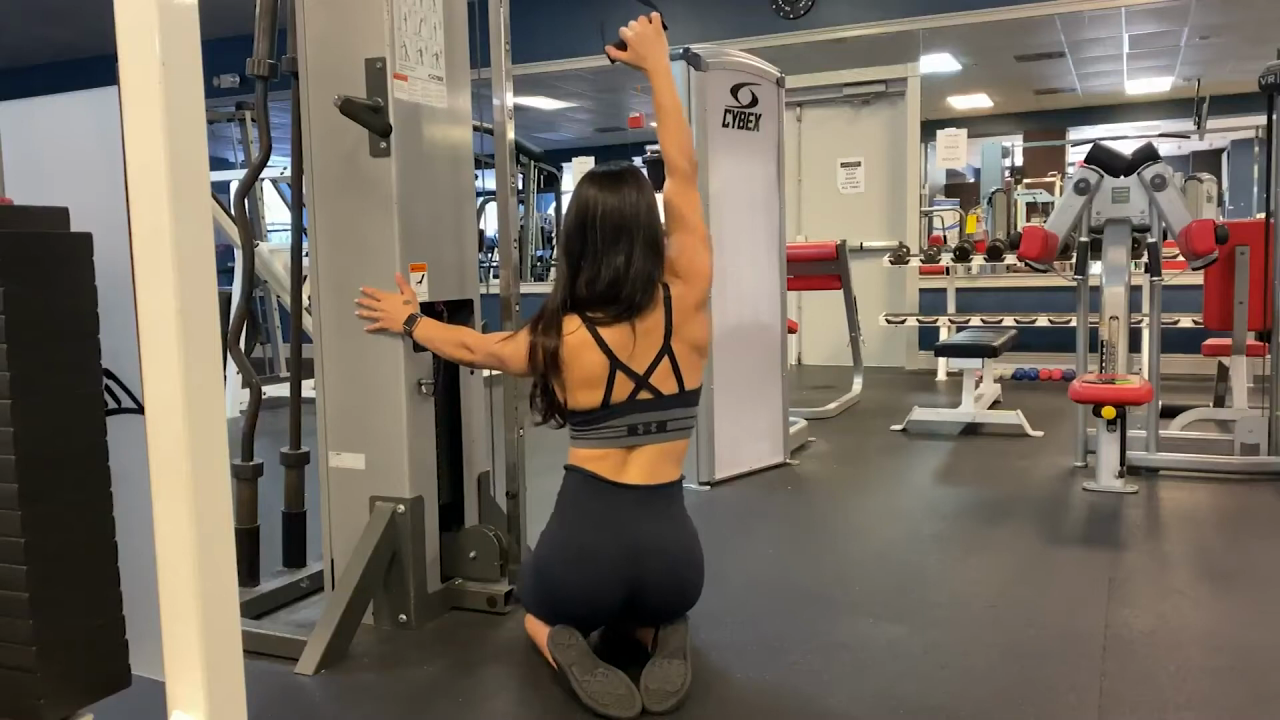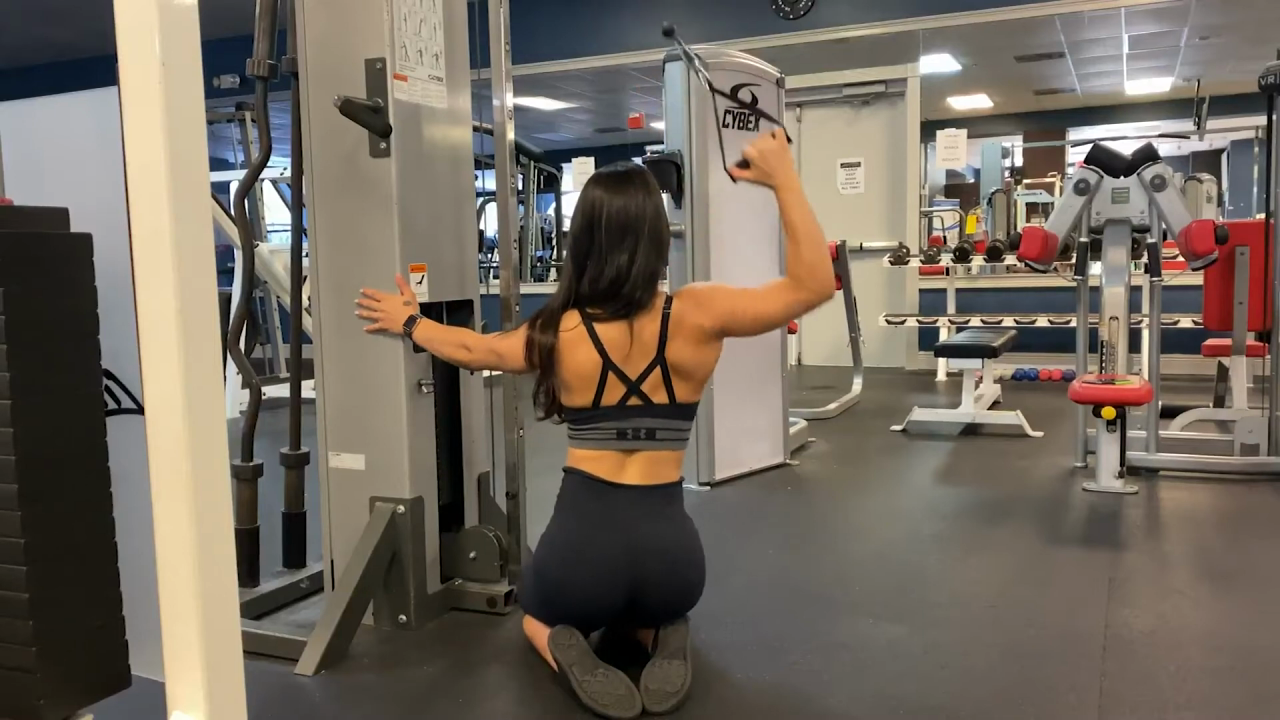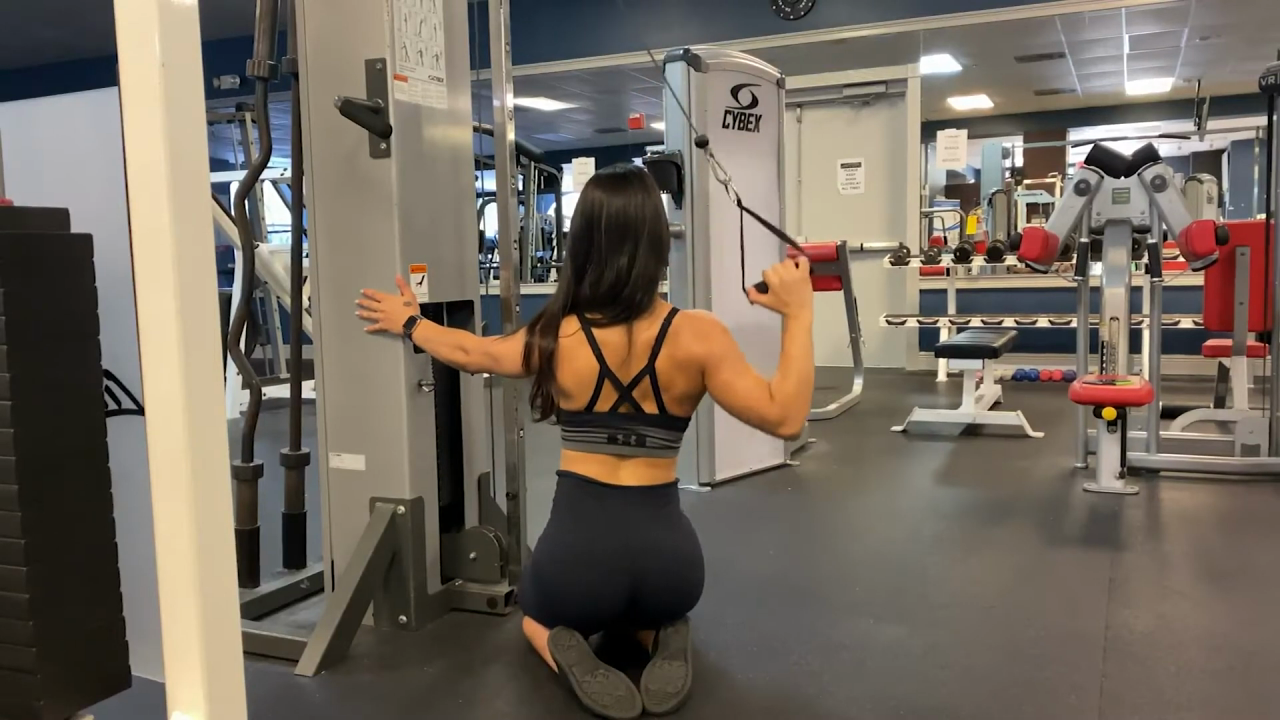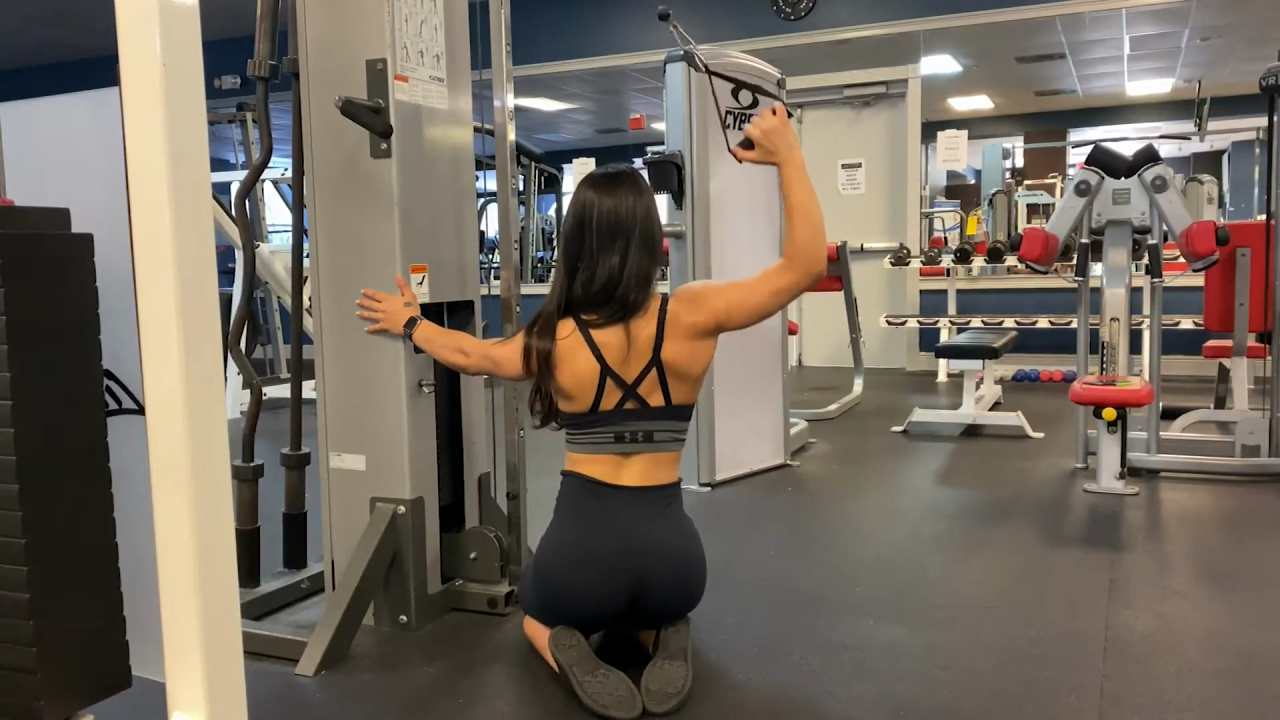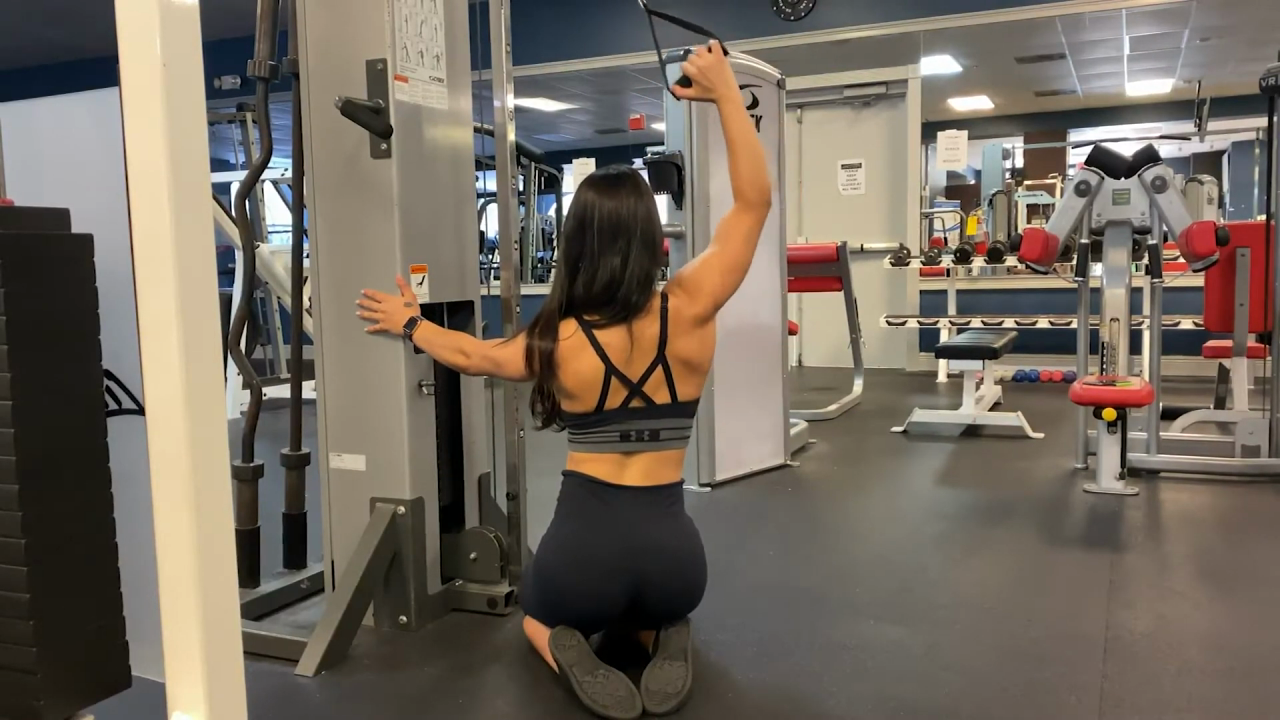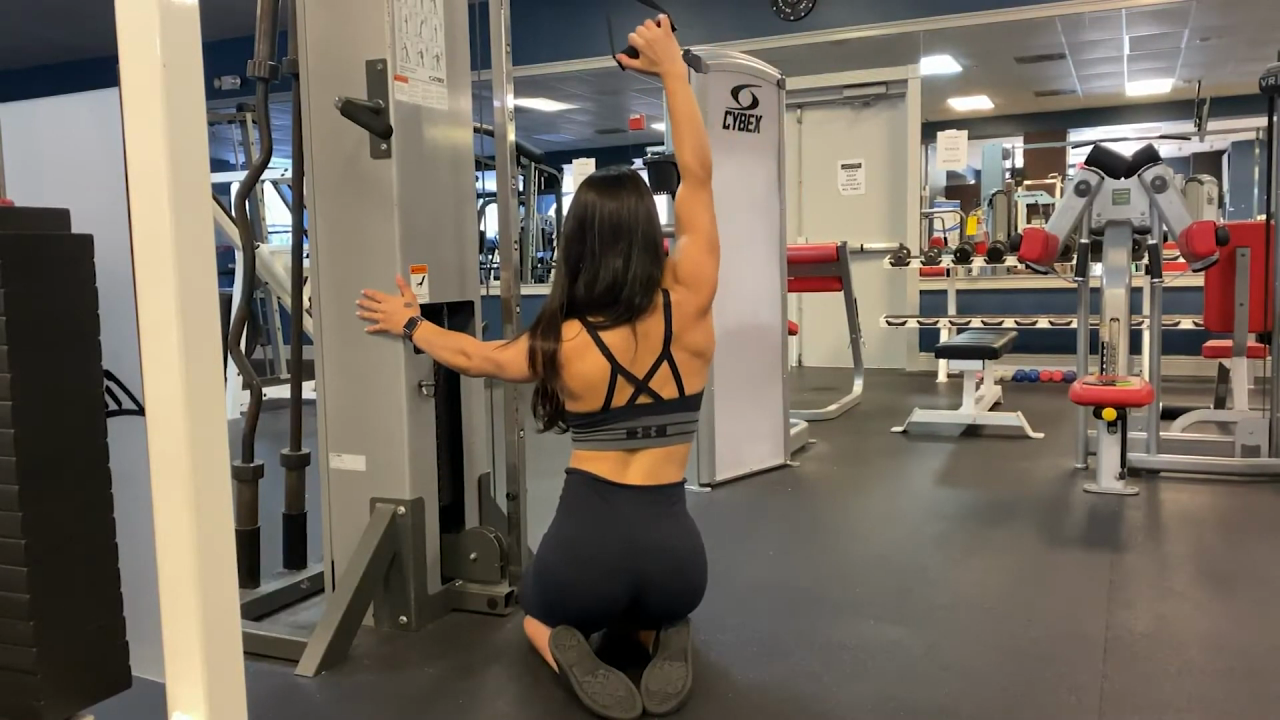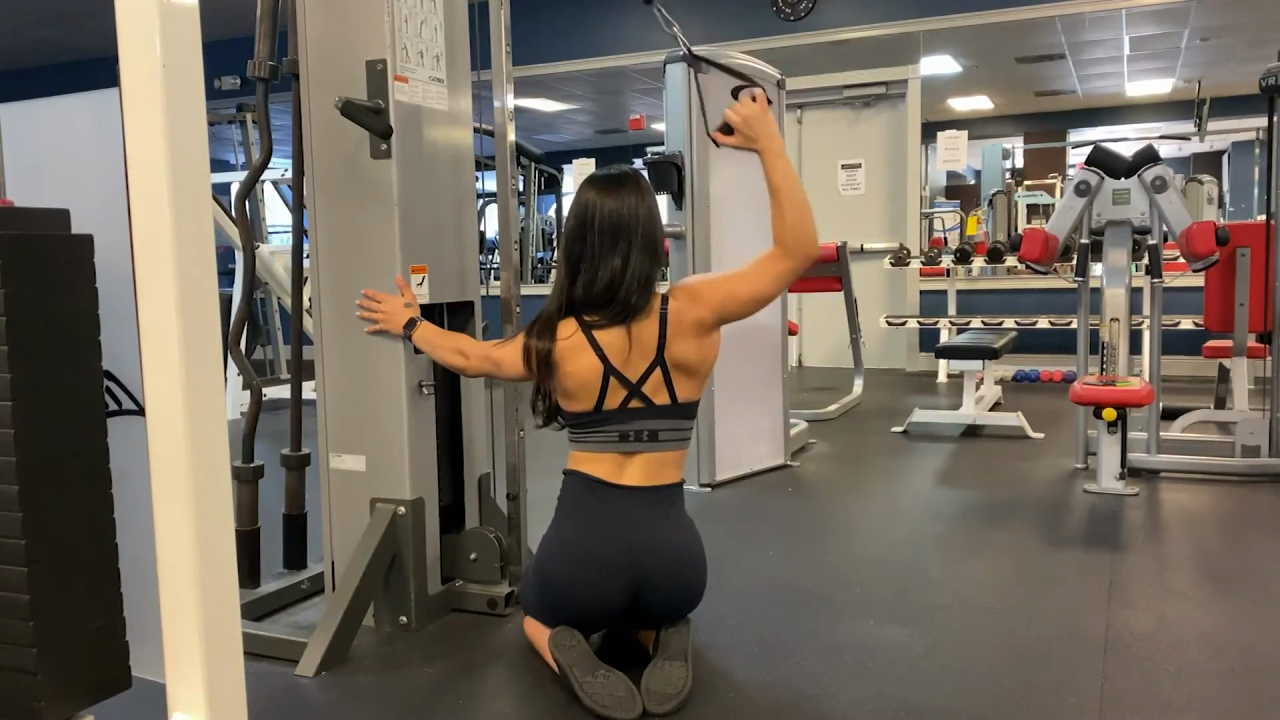
dt=0.7s
person 1, frame 1
left shoulder: (559, 337)
right shoulder: (685, 303)
left elbow: (476, 348)
right elbow: (684, 173)
left wrist: (410, 320)
right wrist: (657, 64)
left hip: (582, 540)
right hip: (668, 547)
left knee: (539, 610)
right knee: (652, 600)
left ankle: (567, 653)
right ankle: (660, 638)
person 1, frame 2
left shoulder: (558, 333)
right shoulder: (696, 318)
left elbow: (472, 347)
right elbow: (814, 283)
left wrist: (409, 321)
right wrist: (783, 179)
left hip: (580, 543)
right hip: (669, 549)
left knee: (539, 609)
right knee: (649, 599)
left ankle: (566, 651)
right ankle: (662, 637)
person 1, frame 3
left shoulder: (555, 337)
right shoulder: (693, 335)
left elbow: (470, 352)
right elbow: (787, 419)
left wrist: (409, 322)
right wrist: (797, 312)
left hip: (578, 548)
right hip: (667, 551)
left knee: (538, 613)
right knee: (651, 603)
left ankle: (566, 653)
right ankle: (662, 637)
person 1, frame 4
left shoulder: (553, 341)
right shoulder: (692, 319)
left elbow: (472, 354)
right elbow: (806, 265)
left wrist: (409, 322)
right wrist: (787, 156)
left hip: (581, 549)
right hip: (670, 553)
left knee: (539, 612)
right knee: (652, 597)
left ankle: (568, 652)
right ankle: (663, 638)
person 1, frame 5
left shoulder: (558, 342)
right shoulder: (689, 312)
left elbow: (475, 356)
right elbow: (754, 201)
left wrist: (408, 321)
right wrist: (725, 92)
left hip: (583, 543)
right hip: (670, 549)
left knee: (539, 615)
right knee: (656, 603)
left ankle: (569, 656)
right ankle: (663, 641)
person 1, frame 6
left shoulder: (561, 343)
right shoulder: (689, 308)
left elbow: (478, 357)
right elbow: (697, 173)
left wrist: (409, 324)
right wrist: (669, 63)
left hip: (584, 545)
right hip: (672, 549)
left knee: (540, 612)
right knee: (655, 602)
left ankle: (568, 654)
right ankle: (663, 639)
person 1, frame 7
left shoulder: (556, 339)
right shoulder: (694, 313)
left elbow: (473, 357)
right elbow: (800, 250)
left wrist: (410, 324)
right wrist: (768, 142)
left hip: (583, 545)
right hip: (672, 552)
left knee: (540, 612)
right knee: (652, 595)
left ankle: (567, 655)
right ankle: (663, 641)
